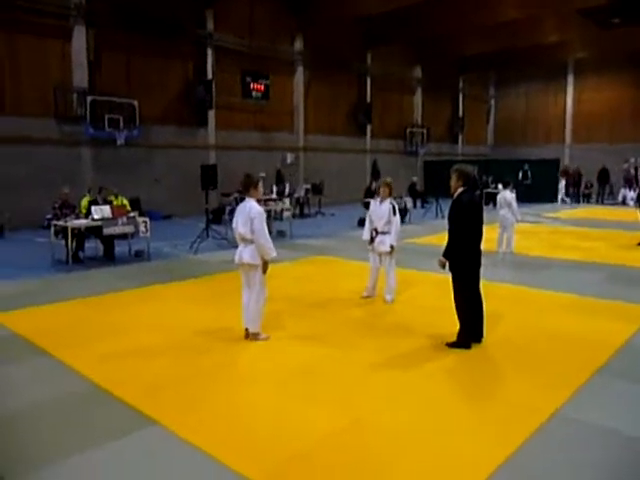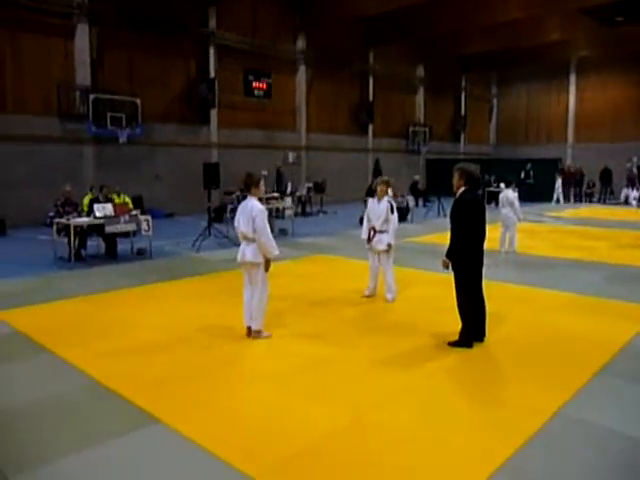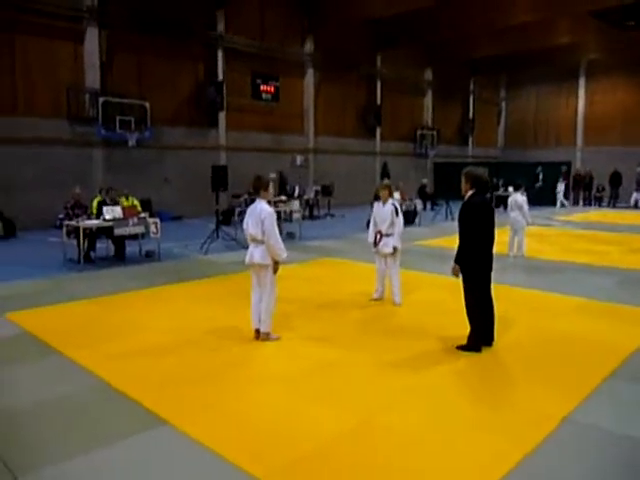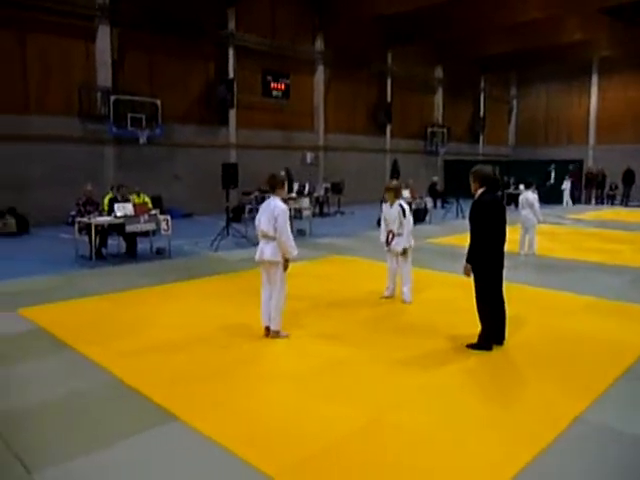
dt=0.2s
person 1, frame 1
left shoulder: (460, 201)
right shoulder: (474, 198)
left elbow: (456, 233)
left wrist: (446, 255)
left hip: (462, 257)
right hip: (473, 254)
left knee: (463, 297)
right knee: (474, 294)
left ankle: (465, 338)
right ankle: (476, 334)
person 1, frame 2
left shoulder: (462, 201)
right shoulder: (477, 198)
left elbow: (458, 233)
left wrist: (449, 256)
left hip: (464, 256)
right hip: (476, 253)
left knee: (465, 296)
right knee: (475, 293)
left ankle: (467, 337)
right ankle: (478, 333)
person 1, frame 3
left shoulder: (470, 204)
right shoulder: (485, 202)
left elbow: (466, 237)
left wrist: (458, 261)
left hip: (472, 260)
right hip: (485, 257)
left knee: (473, 300)
right knee: (484, 297)
left ankle: (475, 342)
right ankle: (487, 337)
person 1, frame 4
left shoulder: (481, 202)
right shoulder: (496, 199)
left elbow: (477, 236)
left wrist: (469, 261)
left hip: (484, 259)
right hip: (496, 256)
left knee: (485, 299)
right knee: (496, 296)
left ankle: (486, 340)
right ankle: (498, 336)
person 2, frame 1
left shoulder: (240, 208)
right shoulder: (257, 210)
right elbow: (261, 237)
right wrist: (267, 257)
left hip: (243, 253)
right hip: (255, 254)
left knee: (248, 292)
right knee: (258, 293)
left ankle: (248, 329)
right ankle: (254, 331)
person 2, frame 2
left shoulder: (242, 206)
right shoulder: (258, 208)
right elbow: (263, 235)
right wrist: (269, 255)
left hip: (245, 251)
right hip: (257, 253)
left knee: (249, 290)
right knee: (260, 291)
left ankle: (249, 327)
right ankle: (256, 329)
person 2, frame 3
left shoulder: (251, 209)
right shoulder: (267, 211)
right elbow: (272, 238)
right wrist: (278, 258)
left hip: (253, 253)
right hip: (265, 255)
left knee: (257, 292)
right knee: (268, 293)
left ankle: (257, 329)
right ankle: (265, 331)
person 2, frame 4
left shoulder: (264, 206)
right shoulder: (281, 208)
right elbow: (284, 235)
right wrist: (288, 256)
left hip: (263, 250)
right hip: (275, 252)
left knee: (266, 289)
right knee: (278, 291)
left ankle: (267, 327)
right ankle: (275, 329)
person 3, frame 1
left shoulder: (391, 205)
right shoulder: (374, 203)
left elbow: (396, 225)
right elbow: (369, 220)
left wrist: (392, 243)
right wrist: (368, 237)
left hip: (386, 239)
right hip: (375, 238)
left knee: (389, 268)
right knee: (373, 266)
left ankle: (389, 295)
right ankle: (370, 291)
person 3, frame 2
left shoulder: (389, 203)
right shoulder: (371, 201)
left elbow: (393, 223)
right elbow: (367, 219)
left wrist: (390, 241)
right wrist: (366, 236)
left hip: (384, 238)
right hip: (373, 237)
left knee: (387, 266)
right knee: (373, 265)
left ankle: (390, 294)
right ankle: (371, 290)
person 3, frame 3
left shoulder: (394, 206)
right shoulder: (376, 205)
left elbow: (399, 226)
right elbow: (373, 223)
left wrist: (395, 244)
right wrist: (373, 239)
left hip: (390, 241)
right hip: (380, 240)
left knee: (393, 270)
right knee: (380, 268)
left ankle: (396, 297)
right ankle: (379, 294)
person 3, frame 4
left shoulder: (402, 207)
right shoulder: (385, 205)
left elbow: (408, 227)
left wrist: (405, 245)
right wrist: (385, 241)
left hip: (402, 241)
right hip: (391, 240)
left knee: (404, 268)
right knee: (392, 267)
left ankle: (406, 295)
right ankle: (390, 291)
